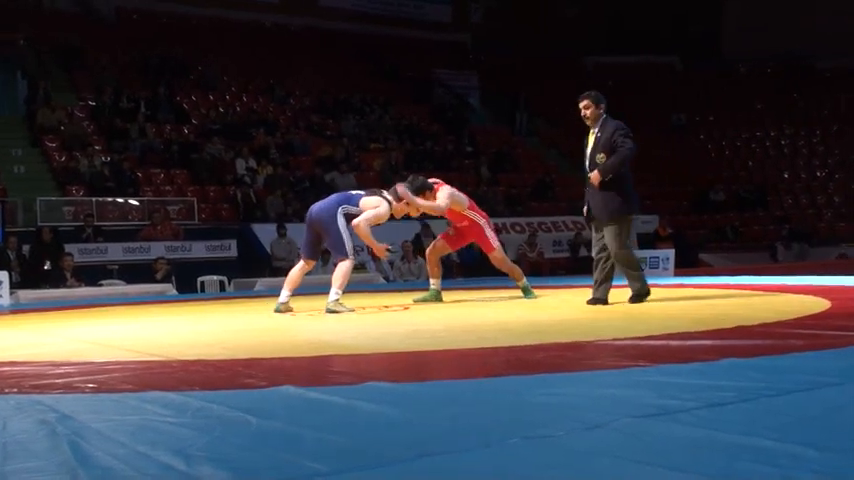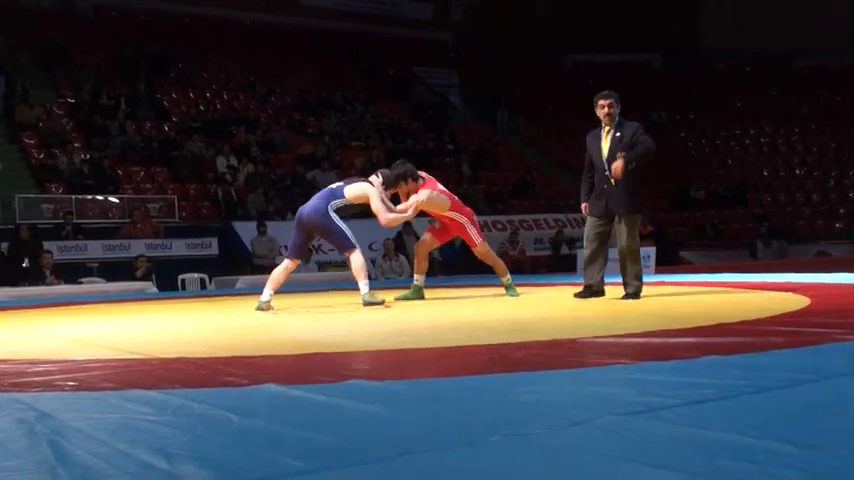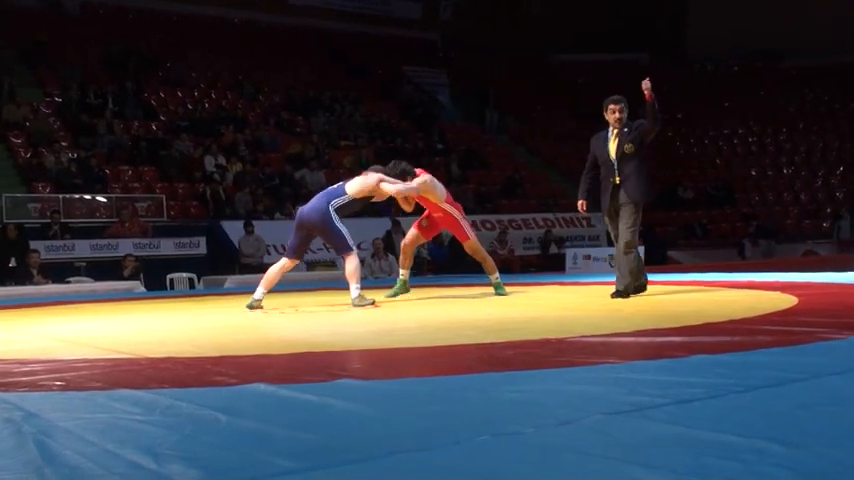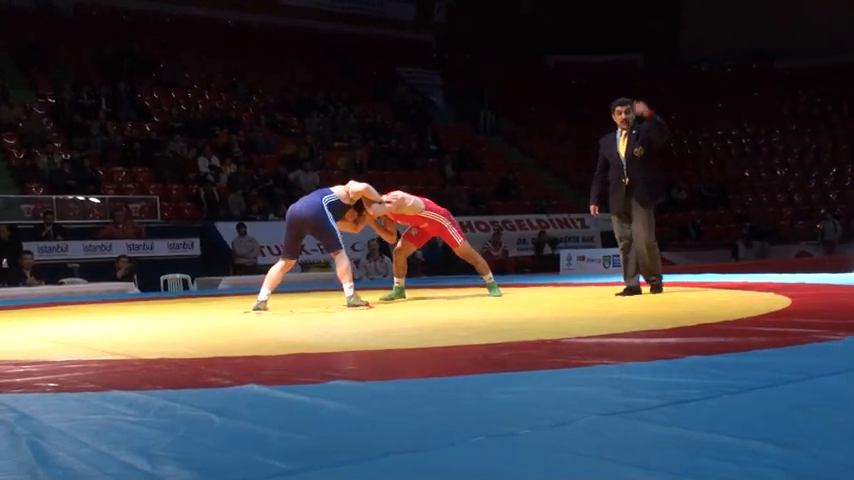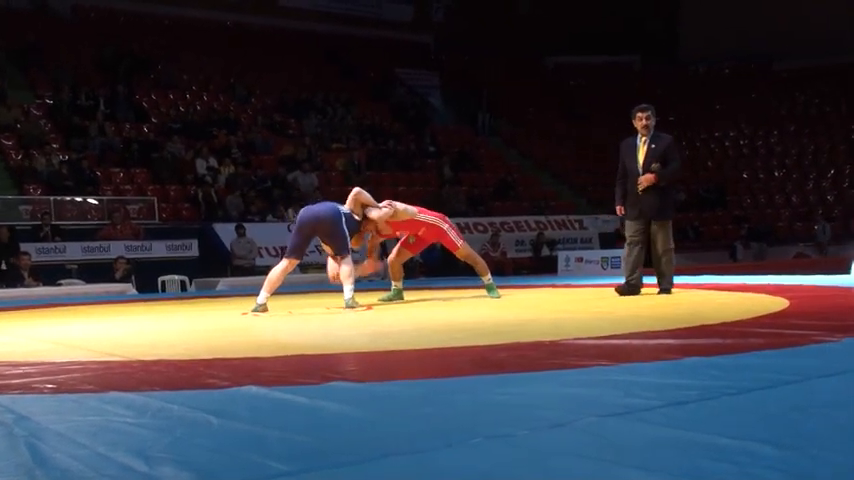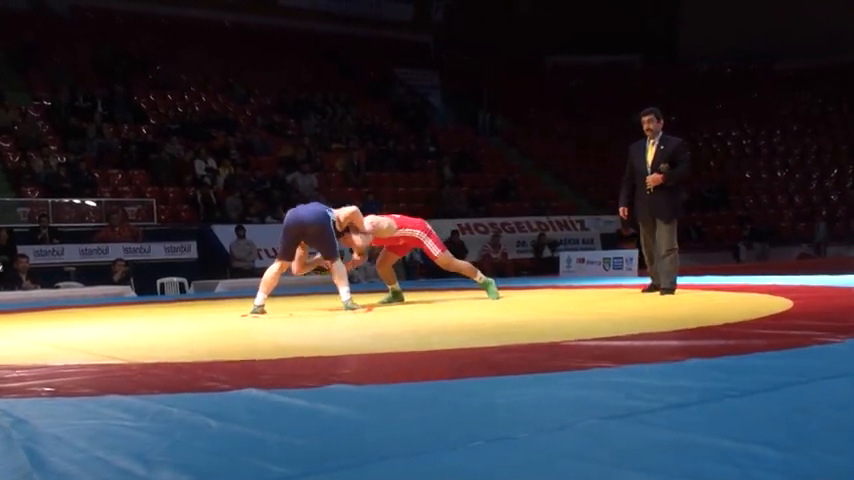
dt=0.4s
person 1, frame 1
left shoulder: (615, 128)
right shoulder: (590, 137)
left elbow: (627, 152)
left wrist: (602, 172)
right wrist: (588, 202)
left hip: (614, 198)
right hip: (598, 202)
left knee: (617, 246)
right knee: (600, 249)
left ankle: (640, 286)
right ankle: (599, 294)
person 1, frame 2
left shoulder: (632, 129)
right shoulder: (592, 137)
left elbow: (648, 148)
right elbow: (588, 172)
left wrist: (625, 160)
right wrist: (585, 198)
left hip: (626, 197)
right hip: (601, 199)
left knee: (627, 244)
right knee: (592, 240)
left ankle: (632, 288)
right ankle: (593, 285)
person 1, frame 3
left shoulder: (637, 130)
right shoulder: (597, 140)
left elbow: (653, 124)
right elbow: (590, 171)
left wrist: (649, 97)
right wrist: (582, 196)
left hip: (631, 193)
right hip: (610, 197)
left knee: (627, 240)
right knee: (620, 242)
left ankle: (624, 286)
right ankle: (638, 281)
person 1, frame 4
left shoulder: (645, 132)
right shoulder: (606, 142)
left elbow: (662, 132)
right elbow: (600, 174)
left wrist: (648, 114)
right wrist: (594, 199)
left hip: (642, 195)
right hip: (618, 198)
left knee: (644, 240)
right knee: (625, 242)
left ankle: (655, 279)
right ankle: (632, 284)
person 1, frame 5
left shoulder: (666, 142)
right shoulder: (626, 145)
left elbow: (676, 168)
right elbow: (622, 176)
left wrist: (655, 177)
right wrist: (619, 200)
left hip: (659, 202)
right hip: (634, 203)
left knee: (662, 245)
right knee: (633, 241)
left ankle: (665, 284)
right ankle: (632, 283)
person 1, frame 6
left shoulder: (675, 144)
right shoulder: (635, 148)
left elbow: (684, 170)
right elbow: (629, 178)
left wrist: (663, 177)
right wrist: (624, 202)
left hip: (666, 203)
right hip: (643, 204)
left knee: (667, 246)
right knee: (648, 246)
left ankle: (668, 285)
right ankle: (656, 281)
person 2, frame 1
left shoulder: (444, 193)
right shoulder: (429, 185)
left elbow: (439, 209)
left wrist: (411, 198)
right wrist: (409, 198)
left hip: (479, 225)
right hip: (461, 228)
left knee: (503, 263)
right knee: (431, 253)
left ankle: (525, 287)
right ankle: (435, 292)
person 2, frame 2
left shoulder: (423, 197)
right shoulder: (420, 177)
left elbow: (396, 212)
right elbow: (408, 207)
right wrist: (402, 193)
left hip: (463, 220)
right hip: (447, 221)
left knee: (487, 256)
right knee: (420, 247)
left ankle: (509, 286)
right ankle: (417, 289)
person 2, frame 3
left shoulder: (423, 181)
right shoulder: (412, 180)
left elbow: (399, 190)
right elbow: (408, 207)
right wrist: (398, 194)
left hip: (452, 215)
right hip: (433, 215)
left knee: (476, 251)
right knee: (406, 244)
left ankle: (498, 284)
right ankle: (402, 284)
person 2, frame 4
left shoulder: (394, 199)
right shoulder: (386, 211)
left elbow: (374, 210)
right elbow: (391, 238)
right wrist: (372, 224)
left hip: (440, 219)
right hip: (422, 224)
left knee: (467, 253)
right knee: (398, 253)
left ankle: (491, 284)
right ankle: (398, 289)
person 2, frame 5
left shoulder: (387, 208)
right shoulder: (379, 231)
left elbow: (377, 216)
left hip: (437, 224)
right hip: (420, 233)
left knee: (467, 255)
right knee: (393, 261)
left ankle: (490, 286)
right ankle: (397, 291)
person 2, frame 6
left shoulder: (369, 224)
right shoulder: (359, 233)
left elbow: (361, 242)
right elbow: (360, 255)
left wrist: (350, 230)
left hip: (419, 231)
right hip: (403, 237)
left knee: (450, 264)
right knee: (382, 265)
left ankle: (487, 283)
right ankle: (396, 293)
person 3, frame 1
left shoulder: (381, 194)
right shoulder: (385, 208)
right elbow: (358, 223)
right wrist: (375, 246)
left hip: (315, 210)
right hip: (331, 213)
left knee: (306, 262)
right knee: (347, 259)
left ankle: (282, 302)
right ankle: (333, 302)
person 3, frame 2
left shoulder: (356, 183)
right shoulder: (371, 190)
right elbow: (386, 220)
right wrist: (408, 215)
left hip: (304, 212)
right hip: (322, 213)
left knee: (290, 262)
right knee: (354, 251)
left ankle: (264, 301)
right ankle: (366, 294)
person 3, frame 3
left shoulder: (356, 183)
right shoulder: (369, 182)
left elbow: (380, 196)
left hip: (305, 213)
right hip: (322, 214)
left knee: (287, 261)
right knee: (350, 253)
left ankle: (256, 299)
right ankle: (356, 297)
person 3, frame 4
right shoulder: (347, 192)
left elbow: (355, 228)
right elbow: (363, 187)
right wrist: (381, 201)
left hip: (294, 211)
right hip: (314, 211)
left knee: (285, 262)
right knee: (338, 252)
left ankle: (261, 301)
right ankle: (351, 297)
person 3, frame 5
right shoulder: (353, 210)
right elbow: (356, 192)
right wrist: (377, 207)
left hip: (306, 213)
right hip: (330, 215)
left knee: (288, 262)
right knee: (345, 258)
left ankle: (260, 302)
right ankle: (349, 298)
person 3, frame 6
left shoulder: (305, 241)
right shoulder: (336, 215)
left elbow: (297, 269)
right elbow: (352, 211)
left wrist: (318, 261)
right wrist: (364, 230)
left hip: (293, 216)
right hip: (318, 219)
left knee: (281, 263)
right knee: (334, 261)
left ankle: (258, 304)
right ankle: (347, 301)
